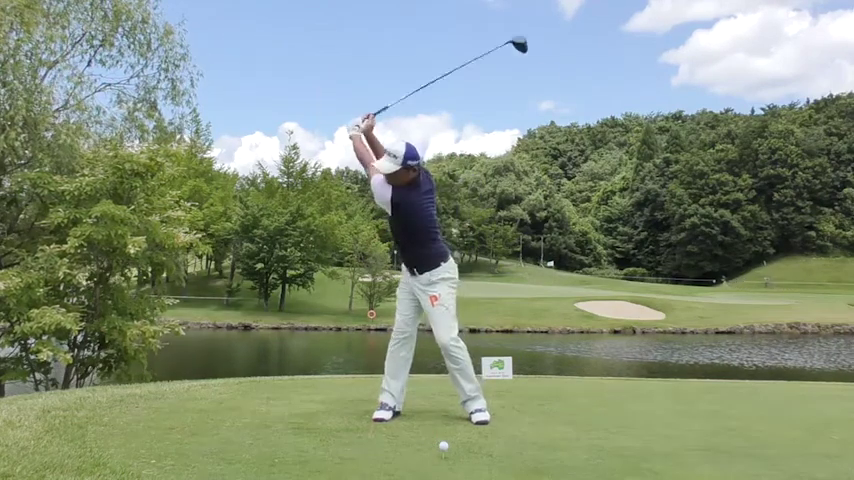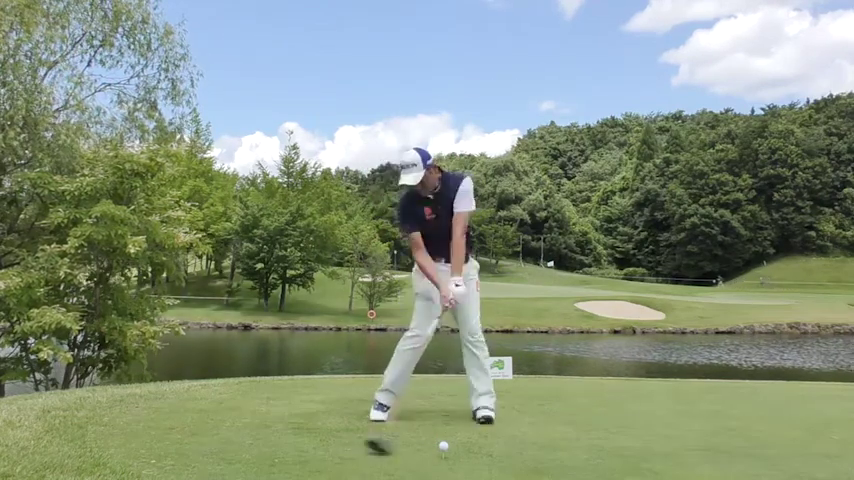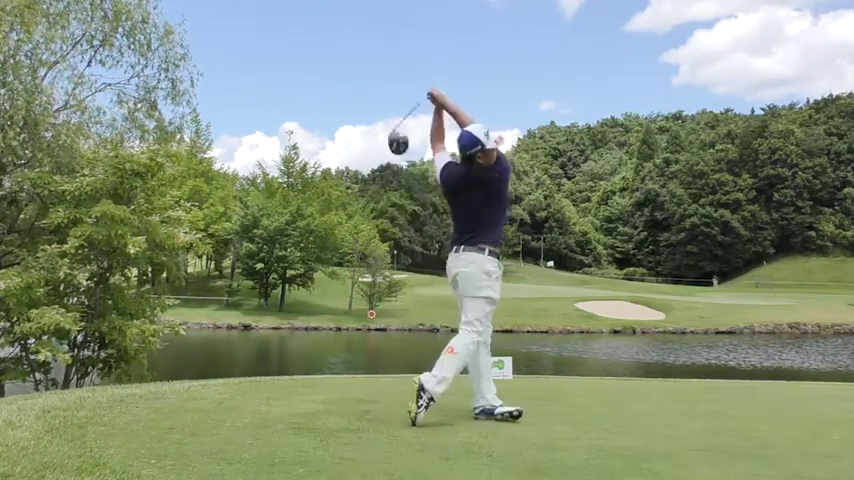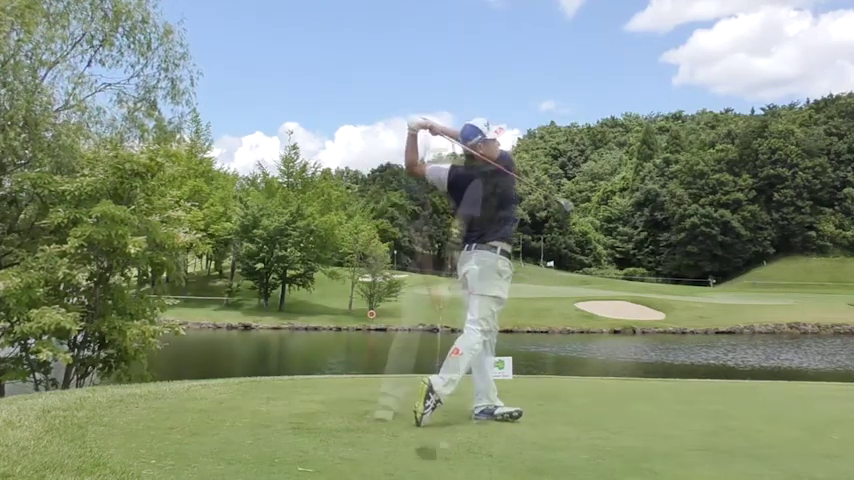
dt=0.4s
person 1, frame 1
left shoulder: (391, 195)
right shoulder: (421, 176)
left elbow: (370, 164)
right elbow: (383, 164)
left wrist: (357, 137)
right wrist: (369, 135)
left hip: (436, 275)
right hip: (412, 272)
left knee: (447, 338)
right knee: (401, 334)
left ankle: (475, 402)
right ankle: (391, 400)
person 1, frame 2
left shoulder: (460, 183)
right shoulder: (408, 203)
left elbow: (458, 234)
right elbow: (419, 252)
left wrist: (458, 277)
right wrist: (441, 285)
left hip: (464, 269)
right hip: (430, 273)
left knee: (472, 336)
right knee: (417, 335)
left ankle: (483, 402)
right ankle: (384, 398)
person 1, frame 3
left shoulder: (449, 173)
right shoulder: (498, 171)
left elbow: (437, 144)
left wrist: (438, 109)
right wrist: (446, 103)
left hip: (460, 258)
right hip: (482, 262)
left knee: (479, 332)
right knee: (474, 332)
left ankle: (486, 402)
right ankle: (430, 386)
person 1, frame 4
left shoulder: (457, 176)
right shoulder: (504, 166)
left elbow: (412, 167)
left wrist: (413, 132)
right wrist: (440, 129)
left hip: (472, 256)
right hip: (491, 258)
left knee: (483, 332)
right knee: (477, 330)
left ankle: (486, 402)
right ankle: (439, 387)
